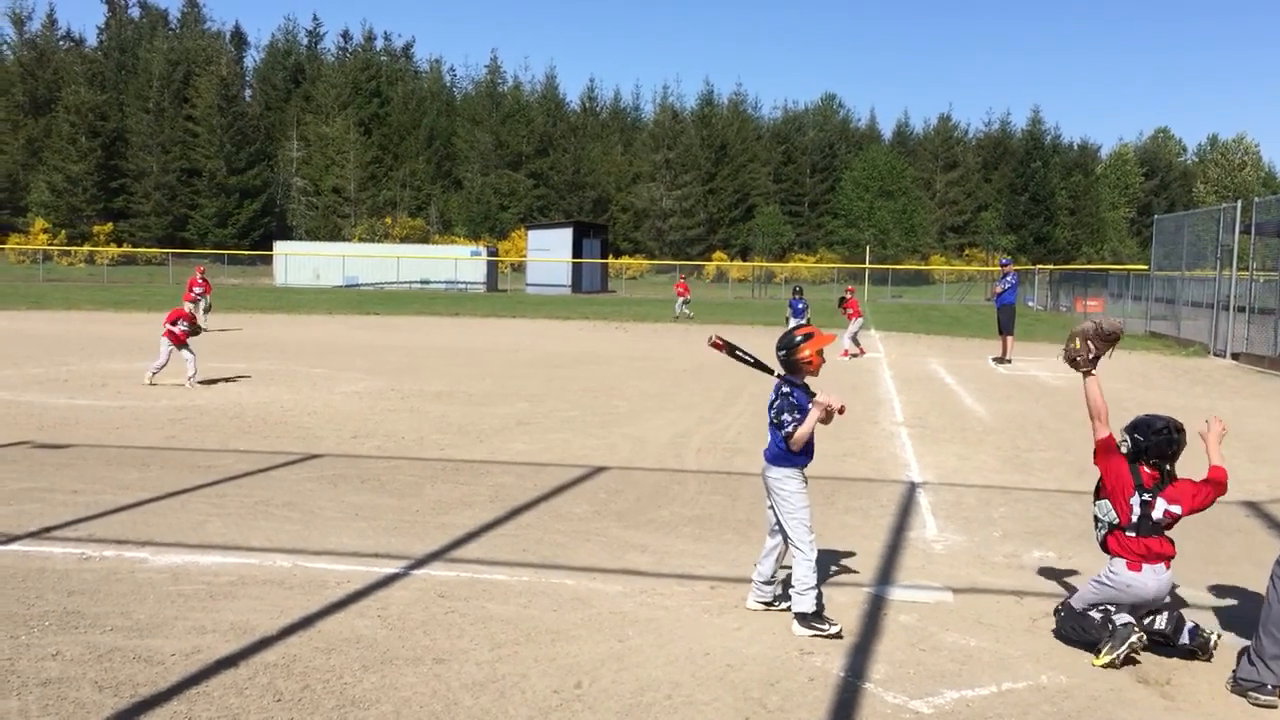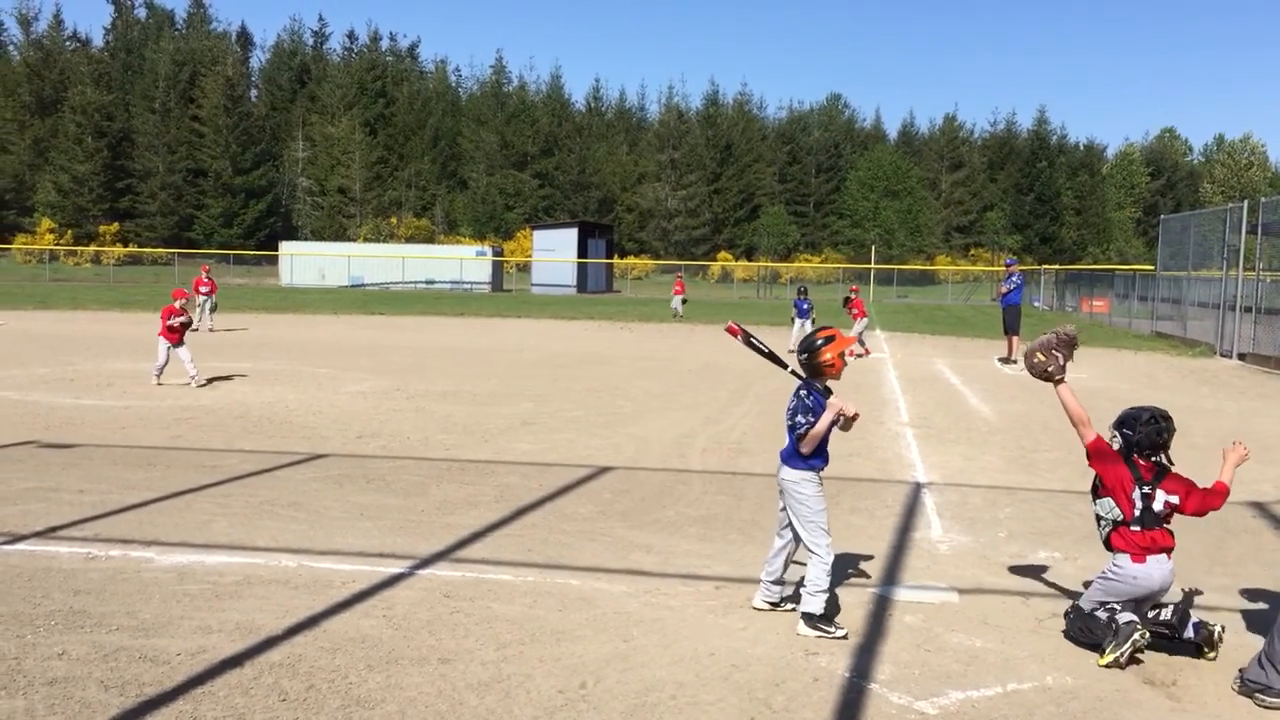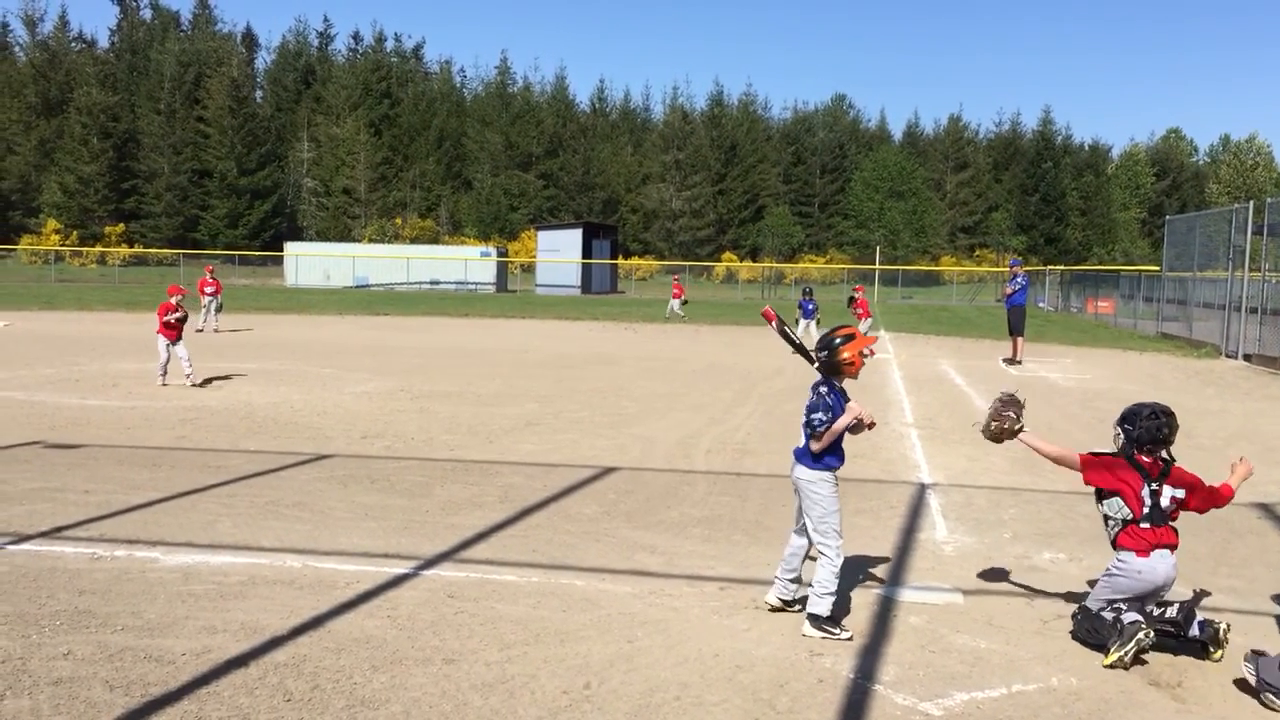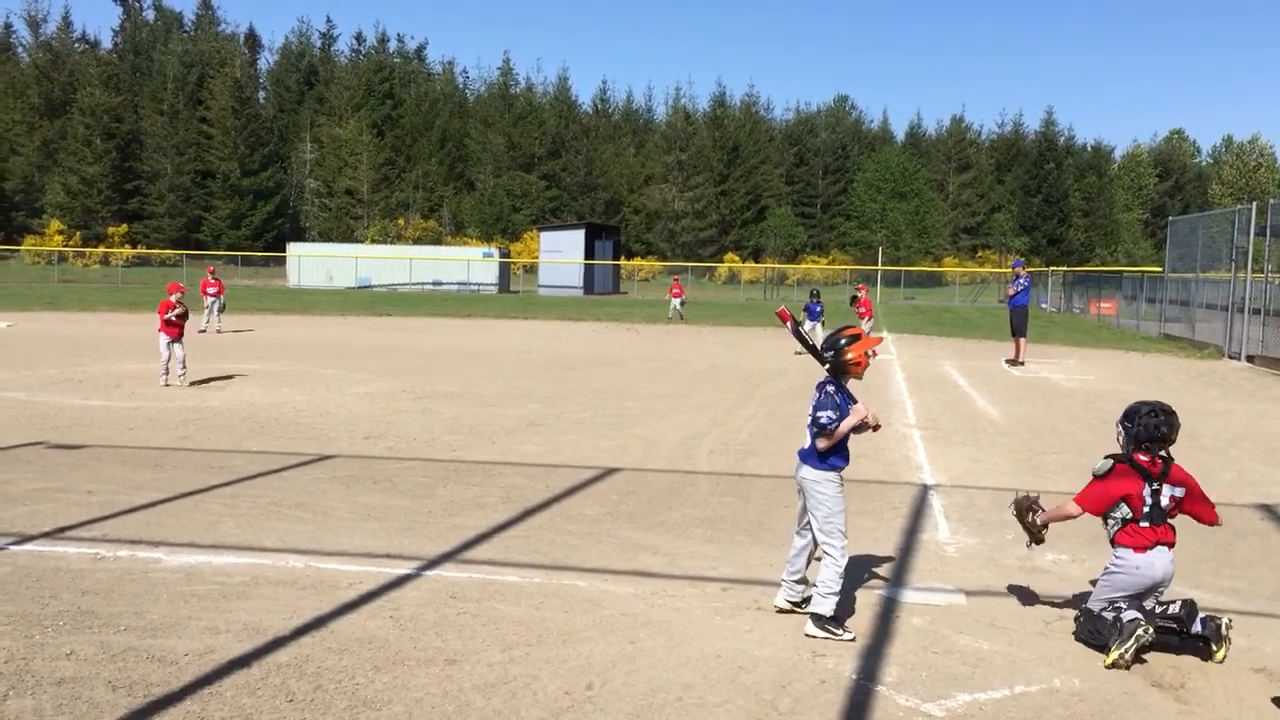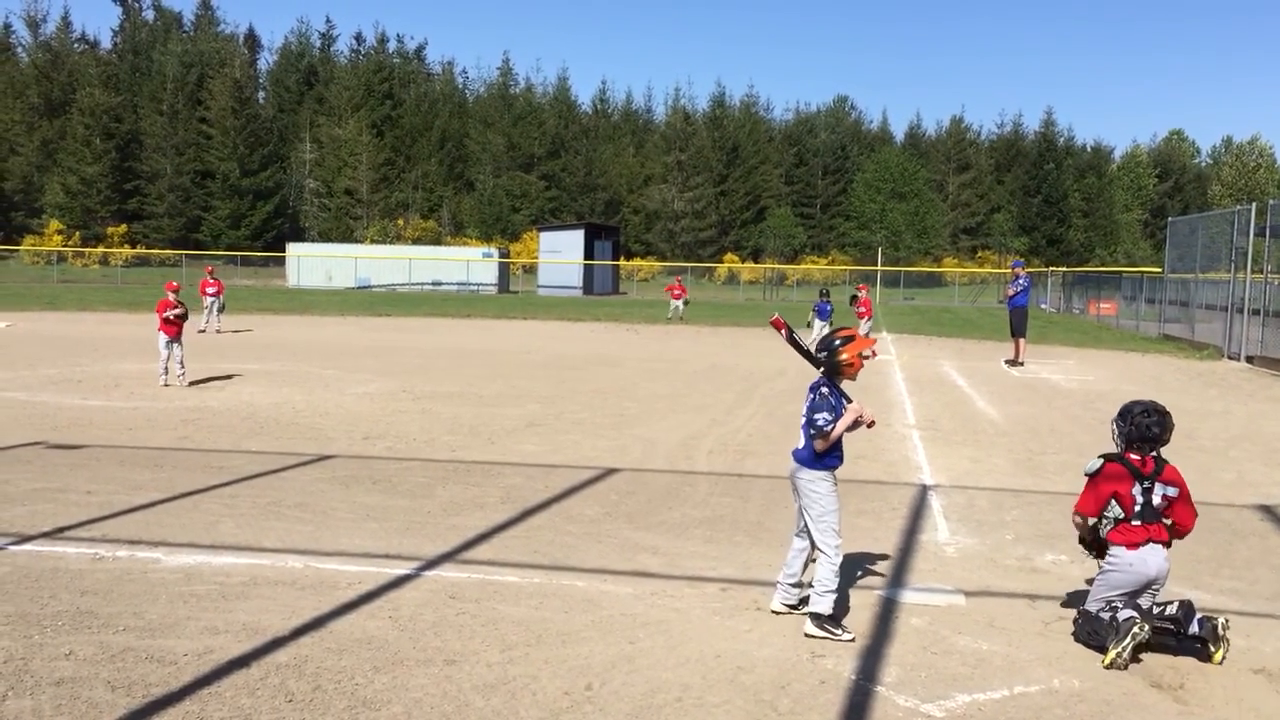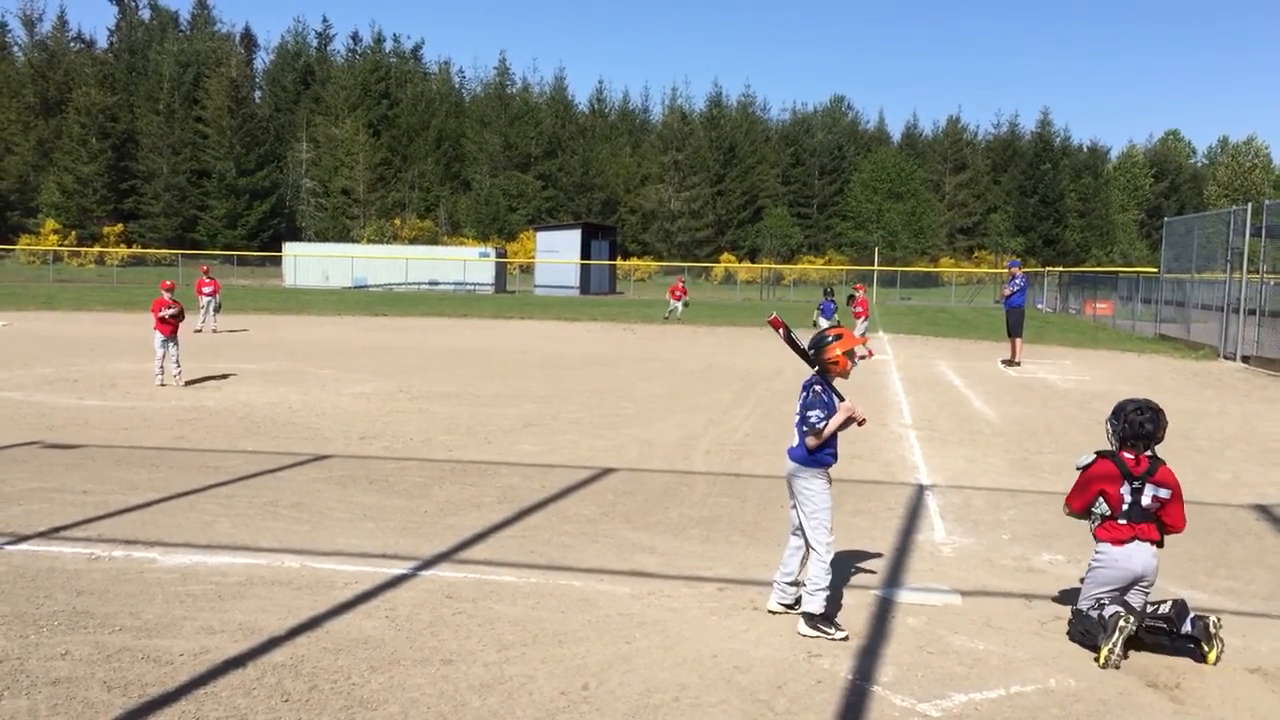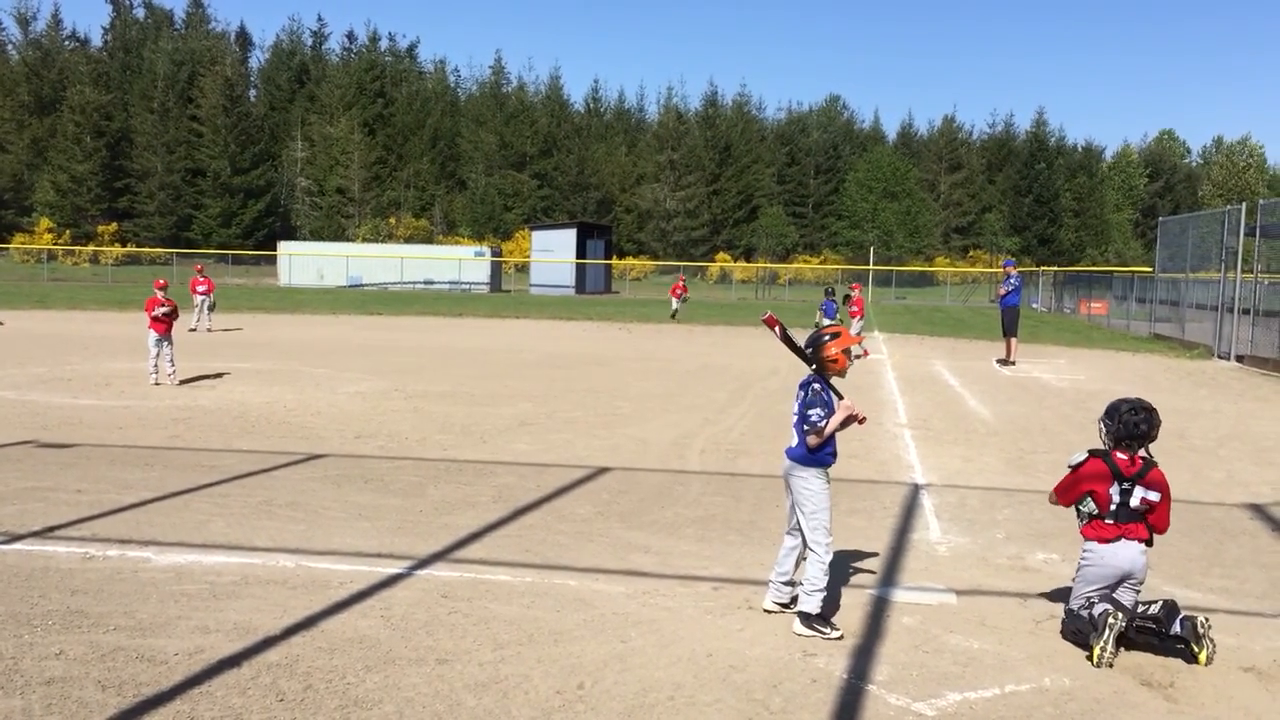
dt=0.2s
person 1, frame 1
left shoulder: (799, 389)
right shoulder: (787, 394)
left elbow: (823, 421)
right elbow: (795, 443)
left wrist: (829, 409)
right wrist: (816, 409)
left hip: (780, 472)
right hip: (786, 475)
left knee: (778, 535)
right knee: (804, 543)
left ankle: (762, 593)
right ankle: (805, 614)
person 1, frame 2
left shoulder: (820, 392)
right shoulder: (805, 397)
left elbow: (843, 428)
right elbow: (805, 447)
left wrist: (847, 416)
right wrist: (829, 413)
left hip: (793, 473)
right hip: (802, 477)
left knee: (787, 535)
right knee: (820, 547)
left ankle: (769, 594)
right ankle: (812, 616)
person 1, frame 3
left shoulder: (833, 390)
right shoulder: (824, 395)
left elbow: (848, 430)
right elbow: (816, 444)
left wrist: (860, 422)
right wrist: (847, 417)
left hip: (805, 472)
right hip: (817, 476)
left knee: (802, 534)
right knee: (830, 547)
left ankle: (782, 592)
right ankle: (818, 617)
person 1, frame 4
left shoulder: (834, 388)
right shoulder: (831, 394)
left elbow: (844, 428)
right elbow: (823, 442)
left wrist: (863, 422)
right wrist: (854, 418)
left hip: (810, 471)
right hip: (822, 476)
left knee: (806, 535)
right knee: (835, 547)
left ankle: (790, 594)
right ankle: (821, 617)
person 1, frame 5
left shoulder: (825, 388)
right shoulder: (825, 395)
left elbow: (834, 428)
right elbow: (821, 443)
left wrist: (857, 420)
right wrist: (849, 417)
left hip: (806, 471)
right hip: (816, 475)
left knee: (804, 537)
right knee: (829, 546)
left ankle: (787, 596)
right ankle: (821, 616)
person 1, frame 6
left shoulder: (817, 386)
right shoulder: (818, 392)
right elbow: (813, 440)
left wrist: (849, 419)
right wrist: (840, 415)
left hip: (802, 469)
right hip: (810, 473)
left knee: (800, 535)
right knee: (821, 544)
left ankle: (783, 596)
right ankle: (813, 615)
person 1, frame 7
left shoulder: (811, 385)
right shoulder: (817, 391)
right elbow: (814, 439)
left wrist: (848, 419)
right wrist: (840, 414)
left hip: (798, 468)
right hip: (809, 473)
left knee: (796, 535)
right knee: (819, 544)
left ankle: (779, 595)
right ankle: (808, 615)
person 2, frame 1
left shoulder: (1119, 471)
right shoulder: (1179, 490)
left elbow: (1100, 421)
right elbow: (1217, 485)
left wrist: (1089, 372)
right wrist: (1212, 442)
left hip: (1125, 576)
right hip: (1161, 580)
left knee: (1067, 617)
right knee: (1131, 612)
left ankle: (1118, 630)
right ankle: (1189, 633)
person 2, frame 2
left shoulder: (1115, 466)
right shoulder: (1172, 481)
left elbow: (1082, 425)
right elbow: (1214, 498)
left wrist: (1059, 381)
right wrist: (1230, 463)
left hip: (1129, 569)
right hip: (1162, 569)
left knee: (1078, 620)
right knee: (1138, 611)
left ankle: (1123, 627)
right ankle: (1194, 629)
person 2, frame 3
left shoulder: (1116, 467)
right shoulder: (1178, 475)
left elbow: (1066, 458)
right elbow: (1218, 497)
left wrist: (1022, 434)
right wrist: (1238, 476)
left hip: (1134, 564)
right hip: (1168, 565)
left knee: (1086, 621)
right knee: (1139, 611)
left ankle: (1128, 629)
right ankle: (1198, 625)
person 2, frame 4
left shoulder: (1117, 471)
right shoulder: (1177, 475)
left elbow: (1074, 509)
right elbow: (1209, 516)
left wrist: (1042, 518)
right wrist: (1215, 519)
left hip: (1131, 561)
right hip: (1165, 561)
left knee: (1090, 621)
right knee: (1140, 609)
left ankle: (1128, 627)
right ankle: (1200, 622)
person 2, frame 5
left shoulder: (1108, 469)
right shoulder: (1170, 474)
left elbow: (1080, 518)
right elbow: (1185, 525)
left wrist: (1089, 533)
left hip: (1124, 558)
right hip: (1159, 559)
left knee: (1089, 622)
right knee: (1138, 614)
left ankle: (1125, 624)
right ankle: (1199, 625)
person 2, frame 6
left shoulder: (1100, 467)
right shoulder: (1164, 475)
left elbow: (1071, 508)
right elbow: (1176, 525)
left hip: (1112, 554)
right hip: (1148, 556)
left knee: (1083, 621)
right knee: (1130, 615)
left ankle: (1112, 619)
right ankle: (1192, 625)
person 2, frame 7
left shoulder: (1091, 466)
right shoulder: (1155, 476)
left elbow: (1055, 498)
right elbow: (1160, 526)
left hip: (1101, 552)
right hip: (1137, 554)
left knee: (1077, 619)
right knee: (1122, 614)
left ankle: (1103, 616)
right ankle: (1181, 624)
